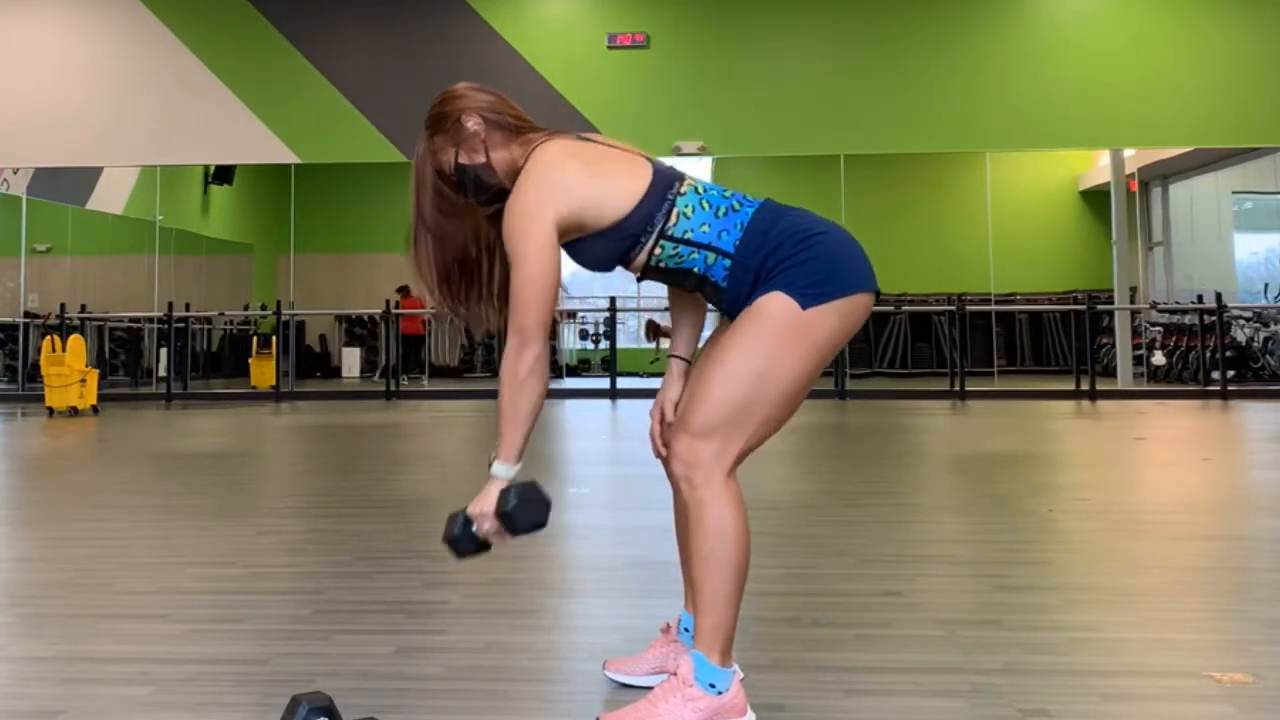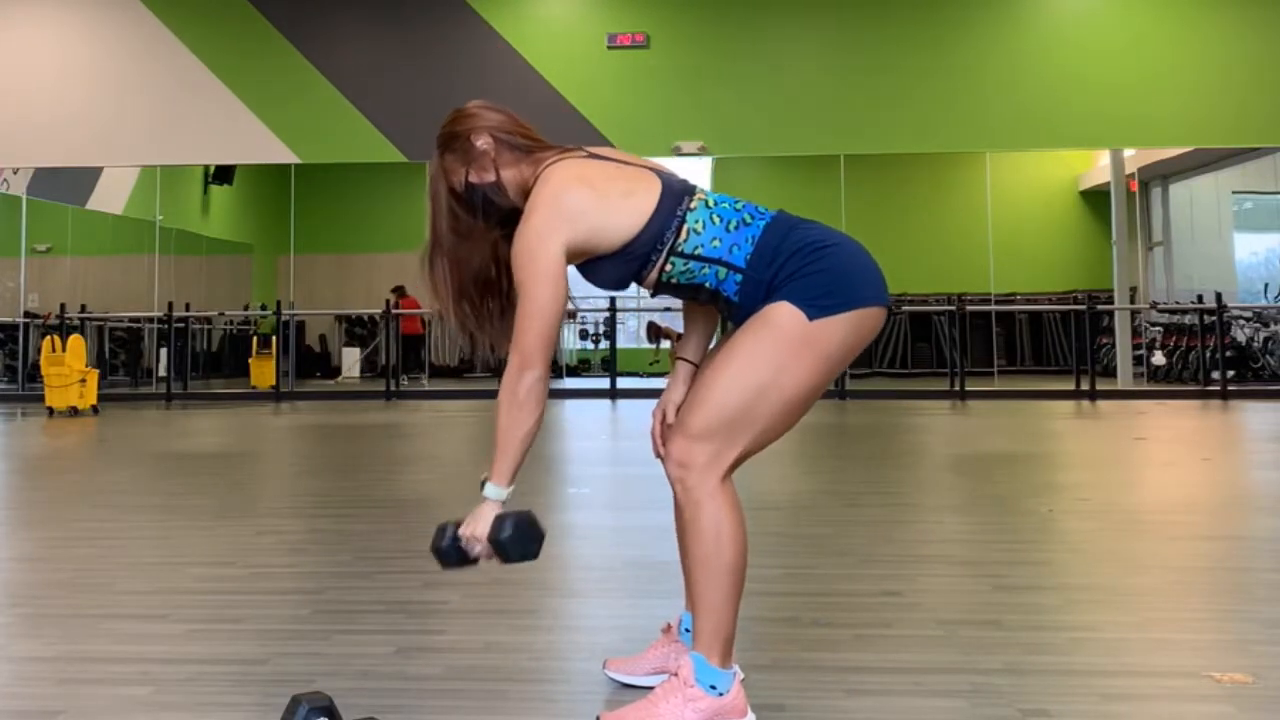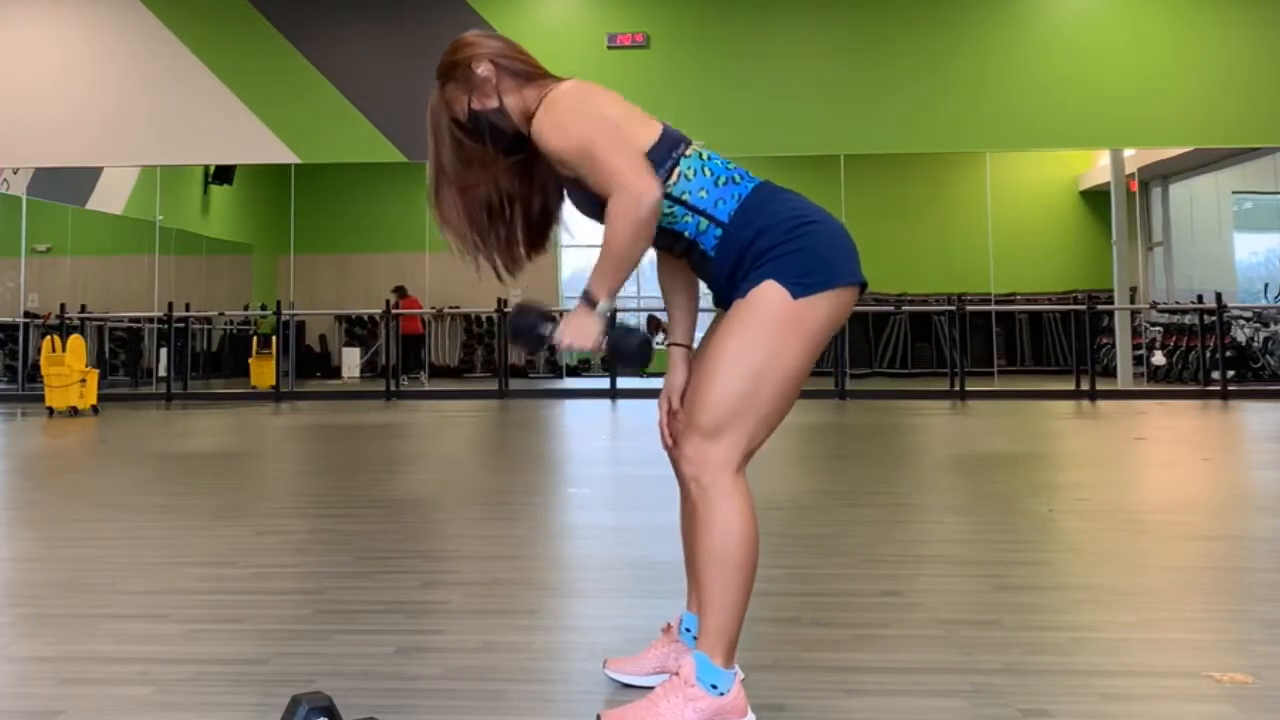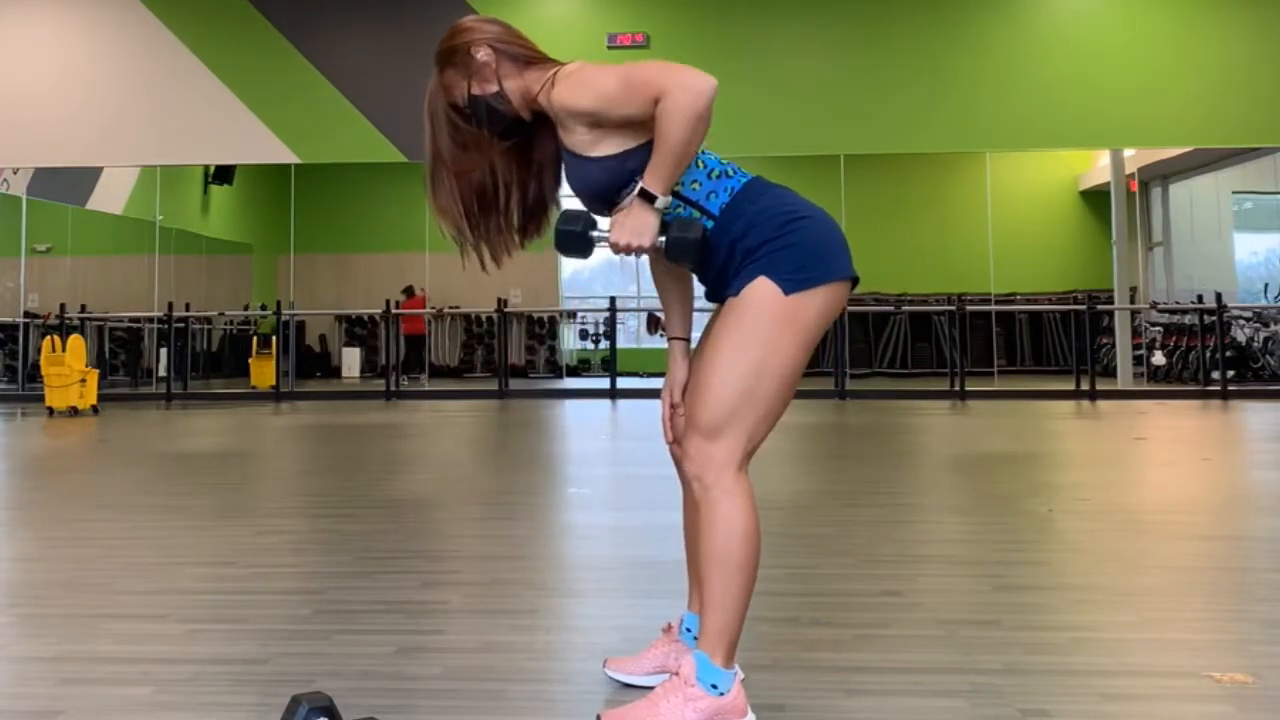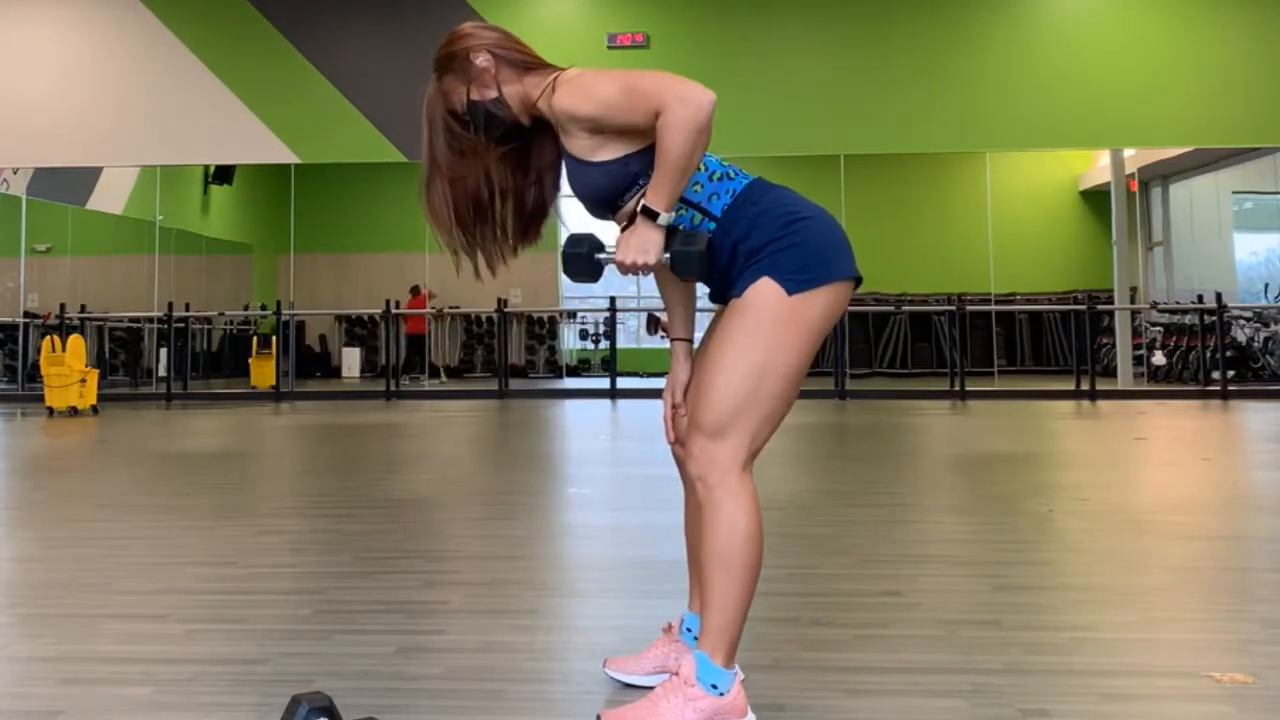
dt=0.3s
person 1, frame 1
left shoulder: (537, 189)
right shoulder: (572, 158)
left elbow: (527, 348)
left wrist: (499, 473)
right wrist: (679, 368)
left hip: (812, 272)
right hip: (805, 270)
left knee: (700, 454)
right knee: (686, 447)
right ankle: (695, 638)
person 1, frame 2
left shoulder: (549, 212)
right shoulder: (588, 174)
left elbow: (528, 372)
left wrist: (492, 495)
right wrist: (685, 371)
left hip: (823, 285)
right hip: (820, 280)
left knee: (695, 458)
right knee: (691, 451)
right ankle: (695, 640)
person 1, frame 3
left shoulder: (556, 111)
right shoulder: (568, 121)
left elbow: (639, 198)
right elbow: (672, 231)
left wrist: (590, 309)
right wrist: (678, 358)
left hip: (794, 256)
right hip: (786, 257)
left knee: (711, 457)
right knee: (690, 449)
right ankle: (694, 639)
person 1, frame 4
left shoulder: (569, 90)
right shoulder: (558, 127)
left elbow: (693, 86)
left wrist: (644, 203)
right wrist: (678, 350)
left hip: (784, 251)
right hip: (775, 256)
left knee: (712, 457)
right knee: (694, 450)
right ankle: (695, 639)
person 1, frame 5
left shoulder: (567, 96)
right shoulder: (559, 130)
left elbow: (692, 101)
left wrist: (649, 220)
right wrist: (682, 351)
left hip: (789, 252)
right hip: (774, 257)
left knee: (716, 455)
right knee: (695, 449)
right ankle: (694, 638)
